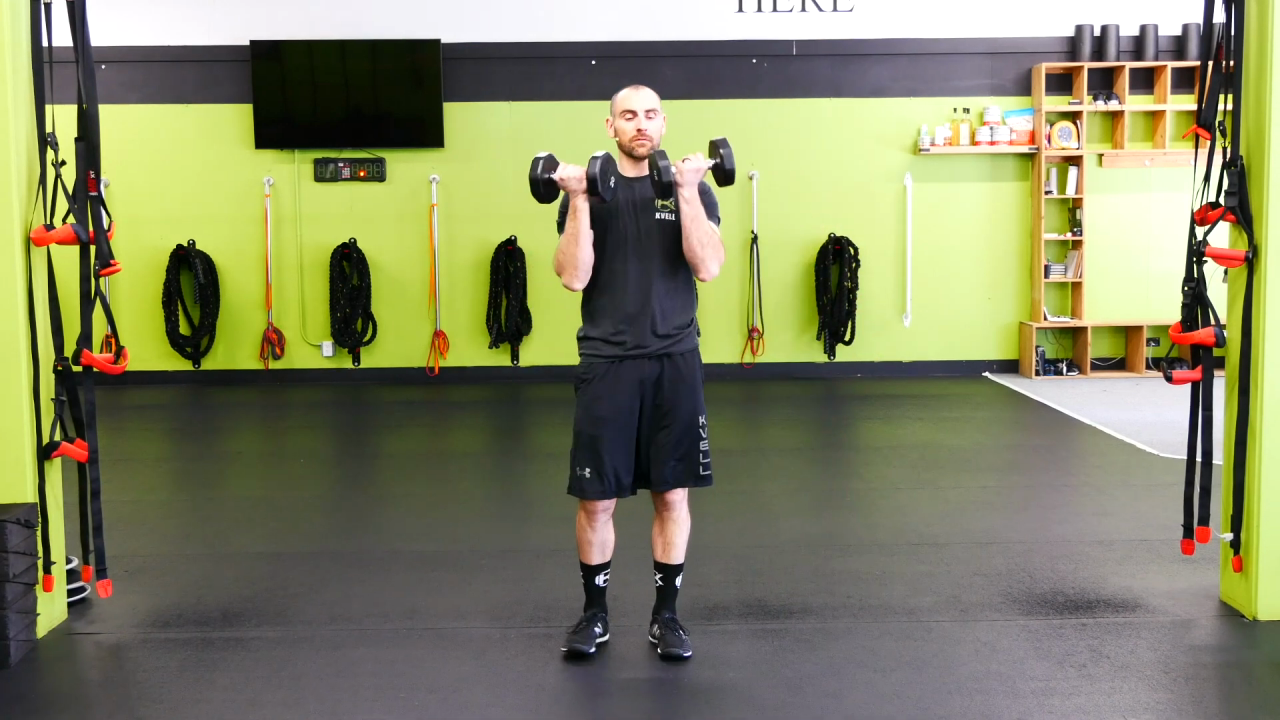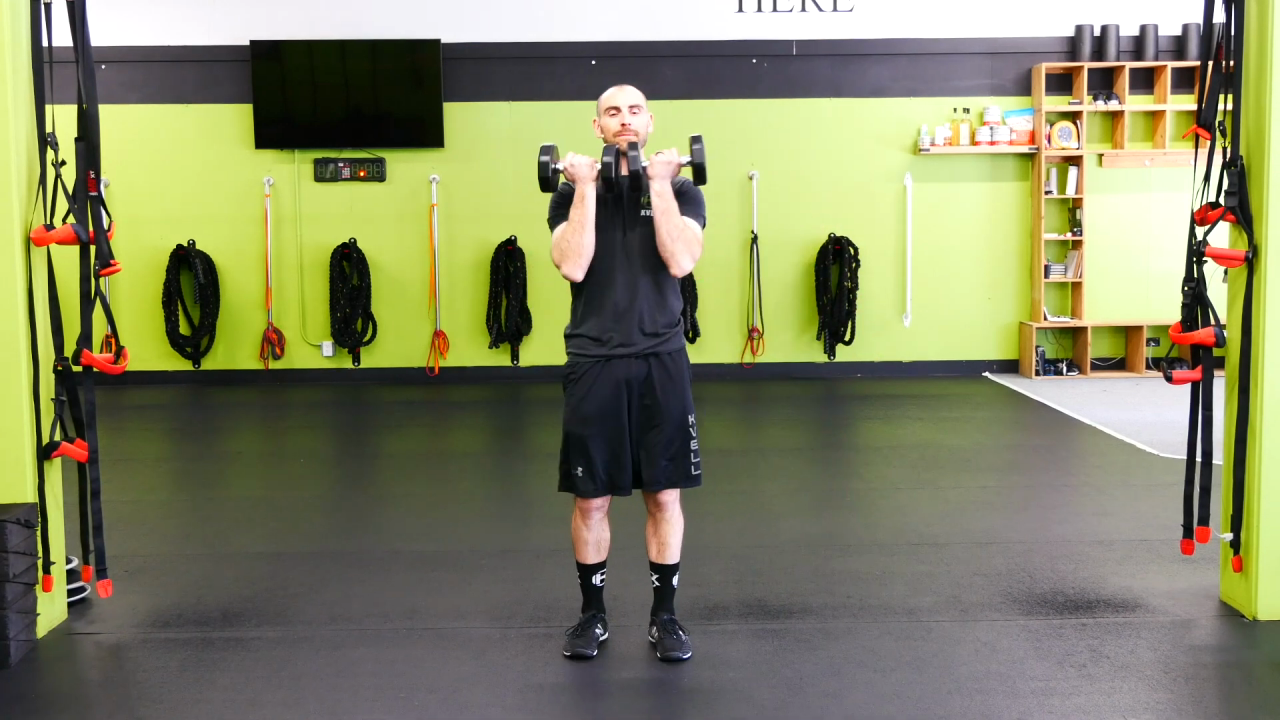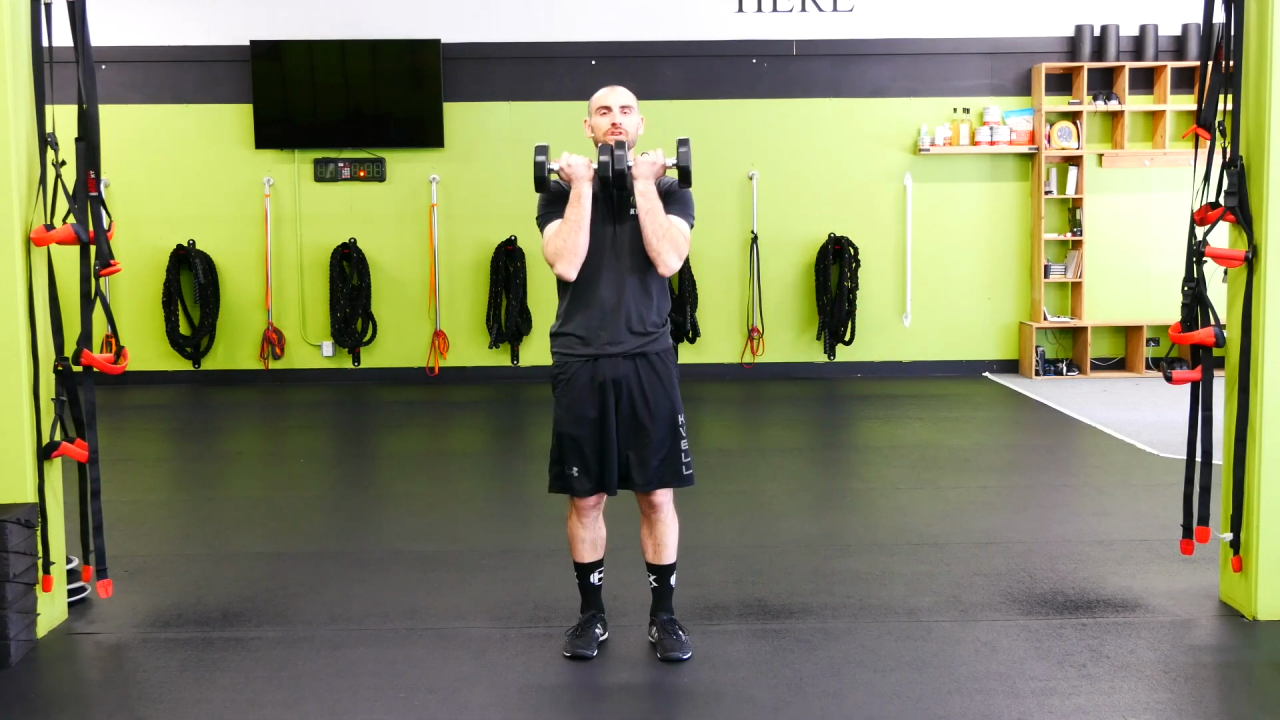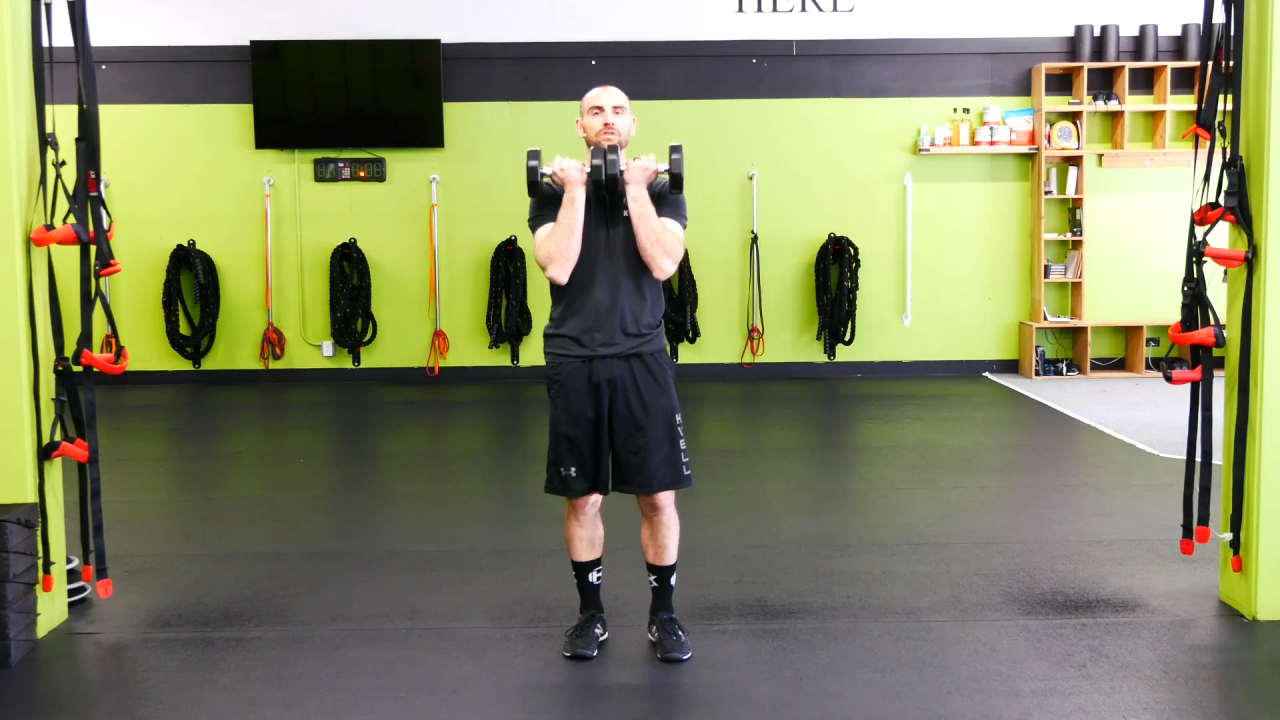
dt=0.3s
person 1, frame 1
left shoulder: (694, 189)
right shoulder: (585, 193)
left elbow: (708, 267)
right elbow: (573, 277)
left wrist: (687, 191)
right wrist: (578, 200)
left hip: (674, 360)
right hip: (606, 362)
left knee: (672, 493)
right knee: (596, 499)
left ankle: (665, 613)
right ankle: (594, 611)
person 1, frame 2
left shoulder: (679, 189)
right shoulder: (572, 192)
left elbow: (681, 261)
right elbow: (573, 266)
left wrist: (659, 184)
right wrist: (585, 187)
left hip: (661, 359)
right hip: (593, 361)
left knee: (664, 493)
right knee: (590, 497)
left ankle: (664, 614)
right ankle: (592, 612)
person 1, frame 3
left shoulder: (668, 189)
right shoulder: (560, 190)
left elbow: (668, 260)
right elbow: (566, 264)
left wrist: (643, 185)
right wrist: (582, 187)
left hip: (647, 358)
right hip: (580, 360)
left knee: (657, 493)
right knee: (585, 496)
left ankle: (663, 614)
right ankle: (591, 613)
person 1, frame 4
left shoulder: (661, 190)
right shoulder: (552, 192)
left elbow: (663, 264)
right elbow: (558, 268)
left wrist: (635, 189)
right wrist: (575, 191)
left hip: (642, 358)
right hip: (574, 361)
left knee: (658, 495)
right knee: (582, 497)
left ankle: (662, 613)
right ankle: (591, 612)
